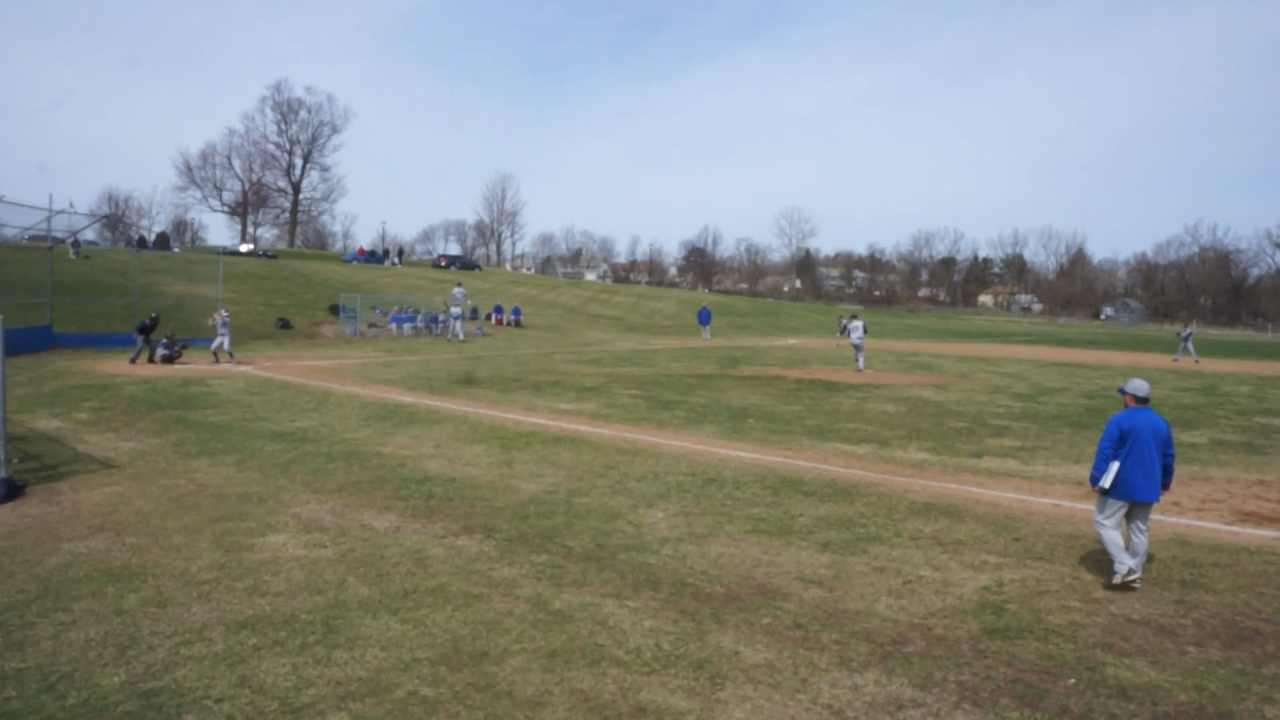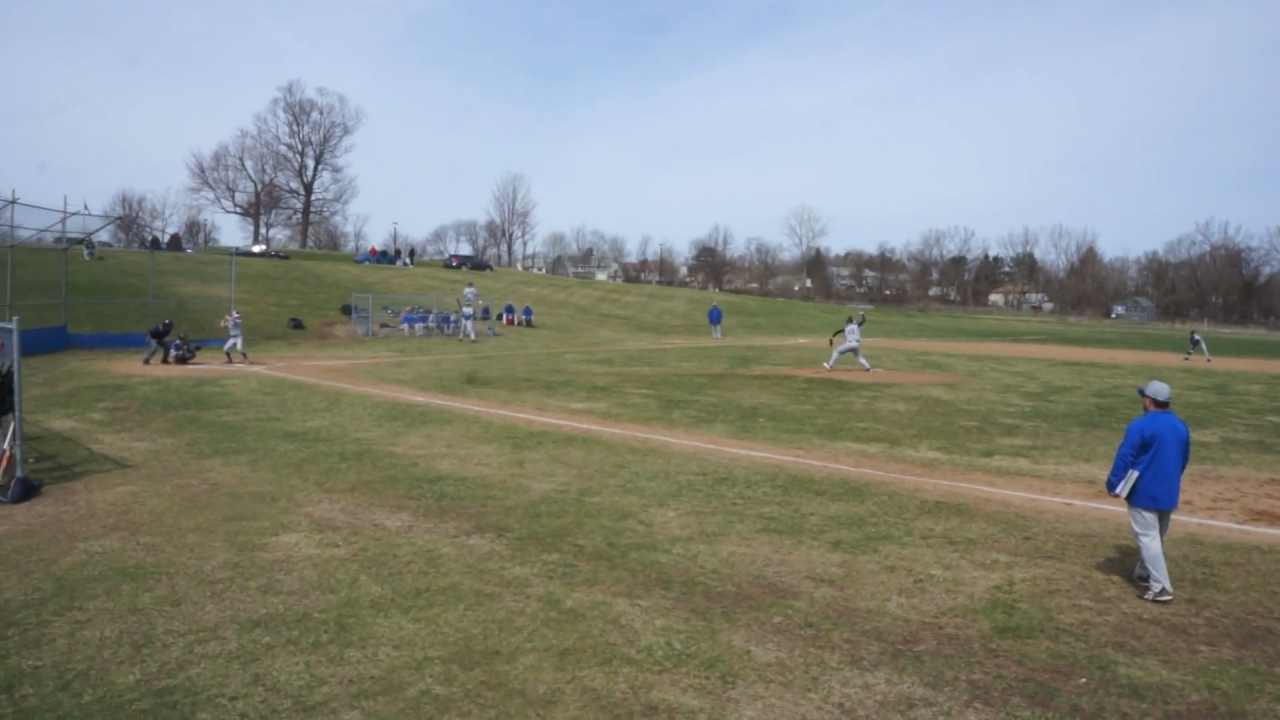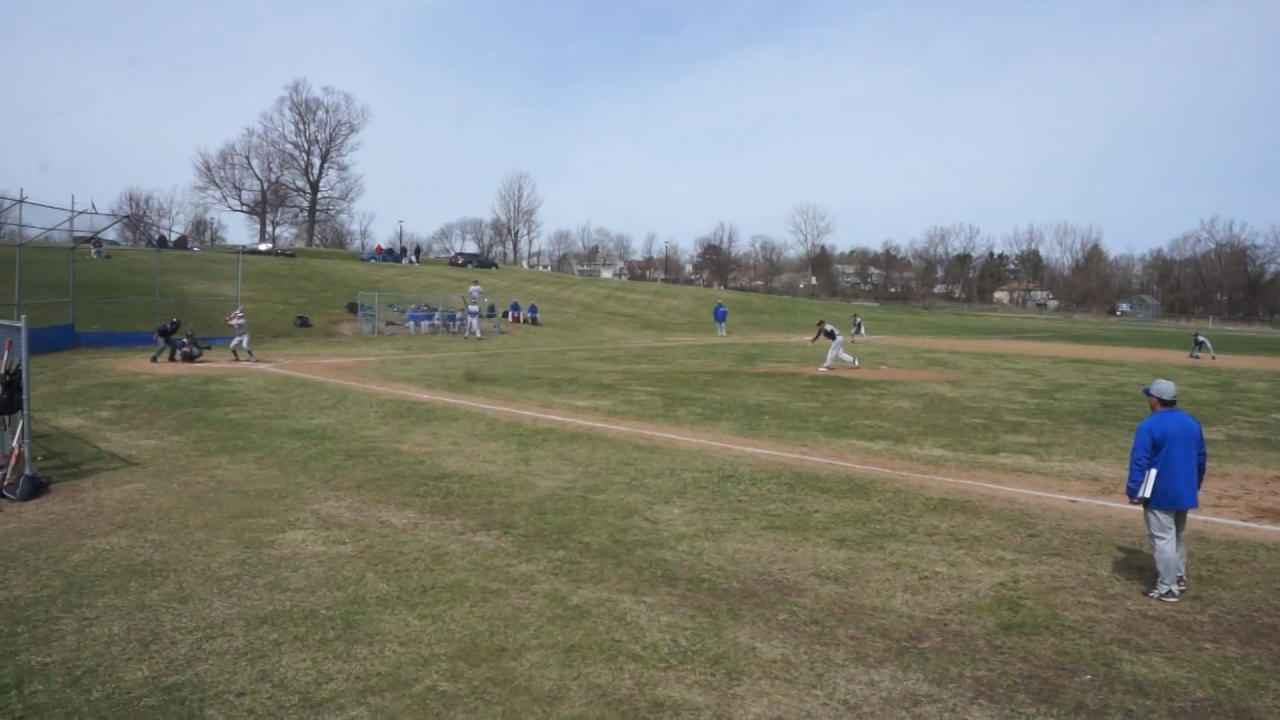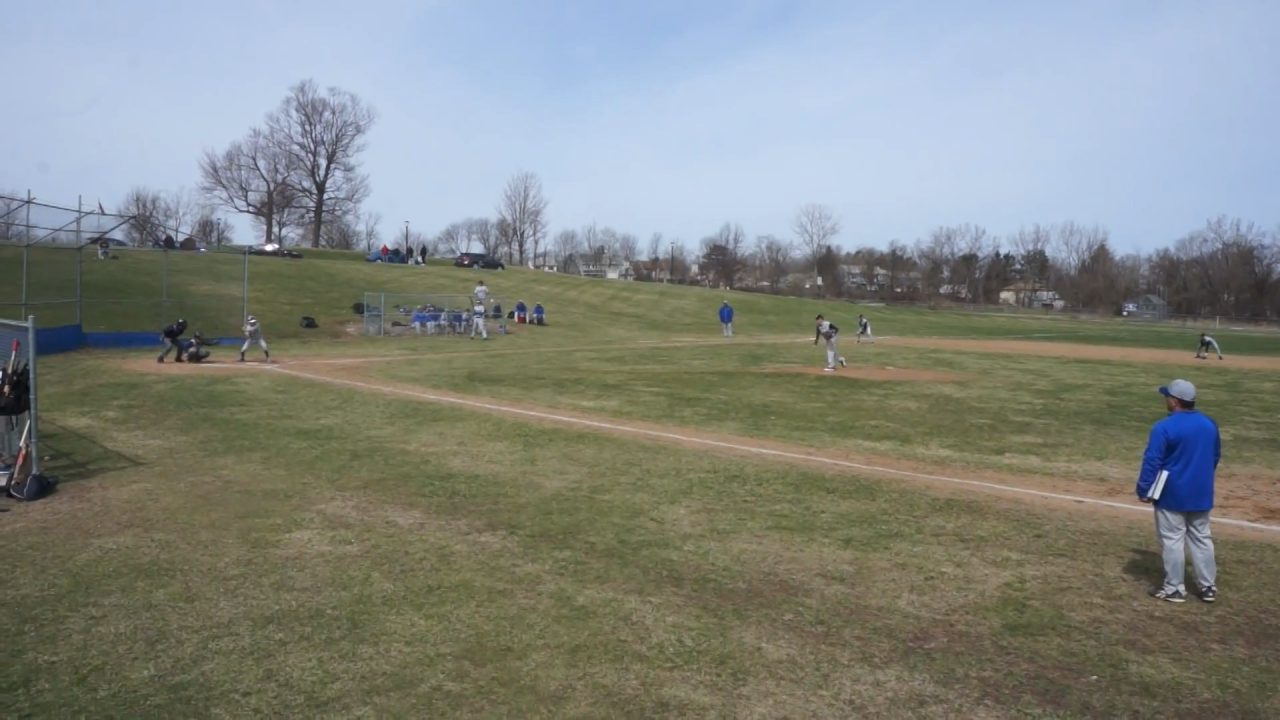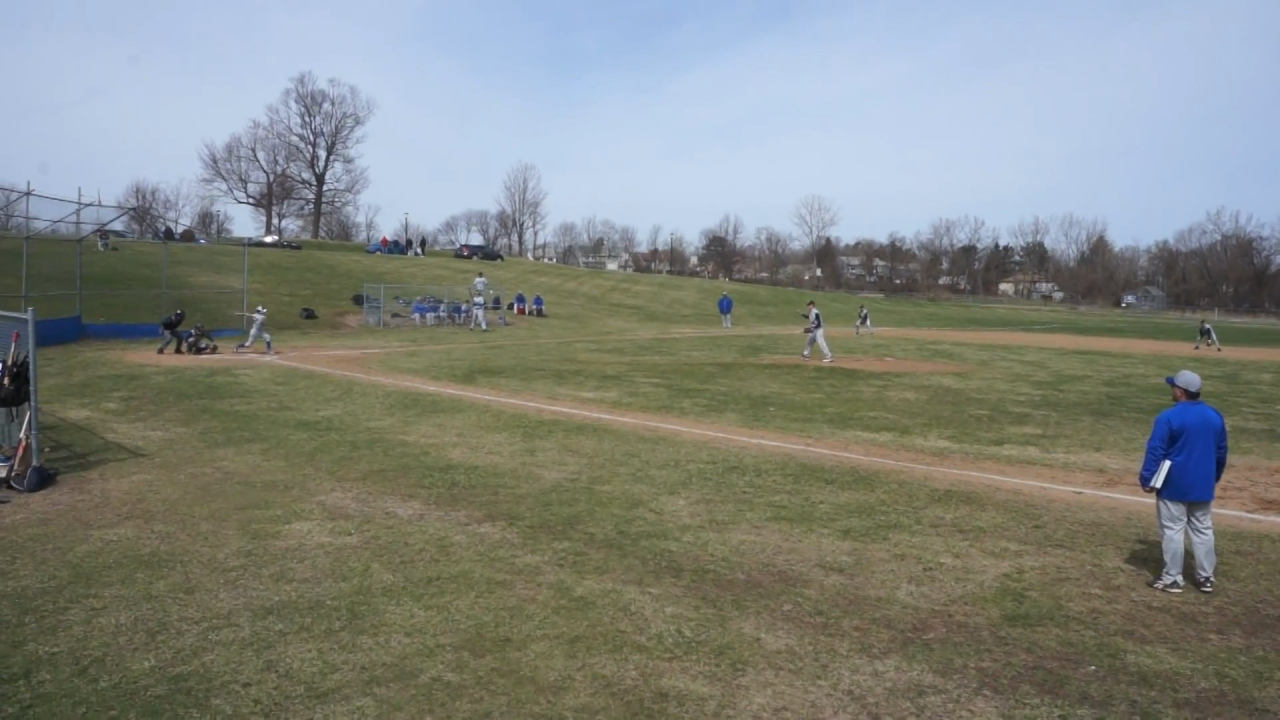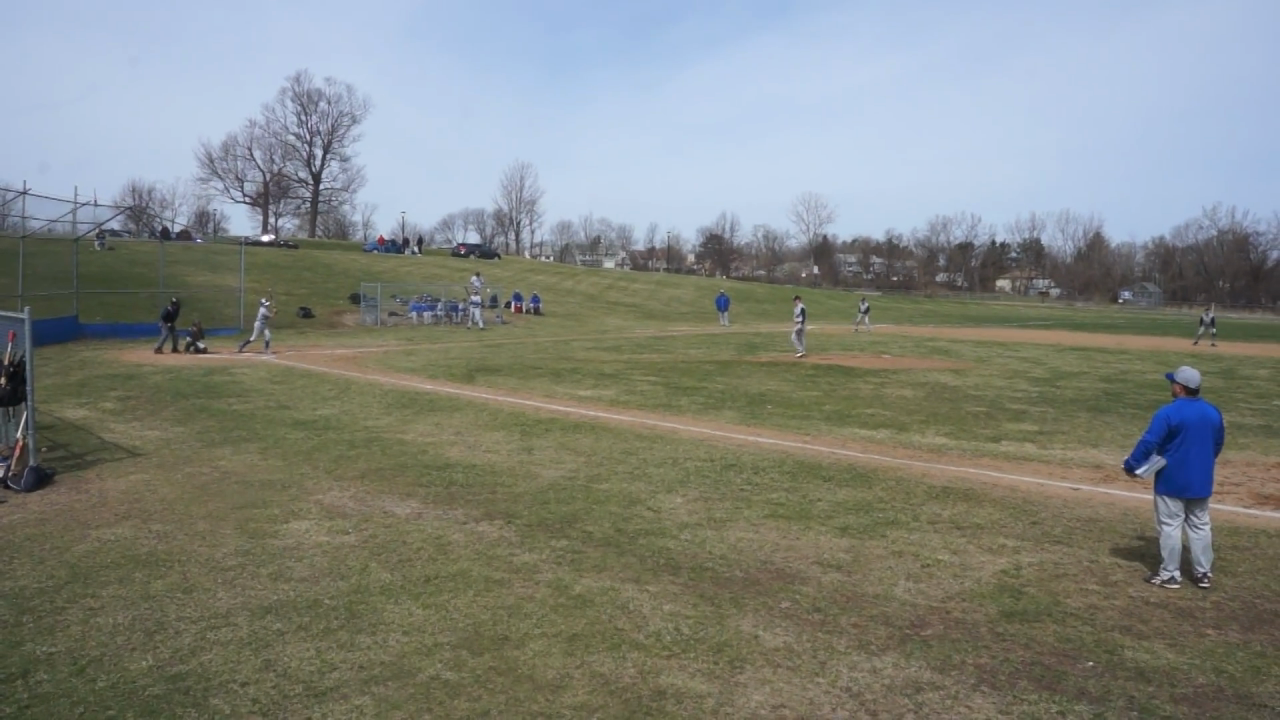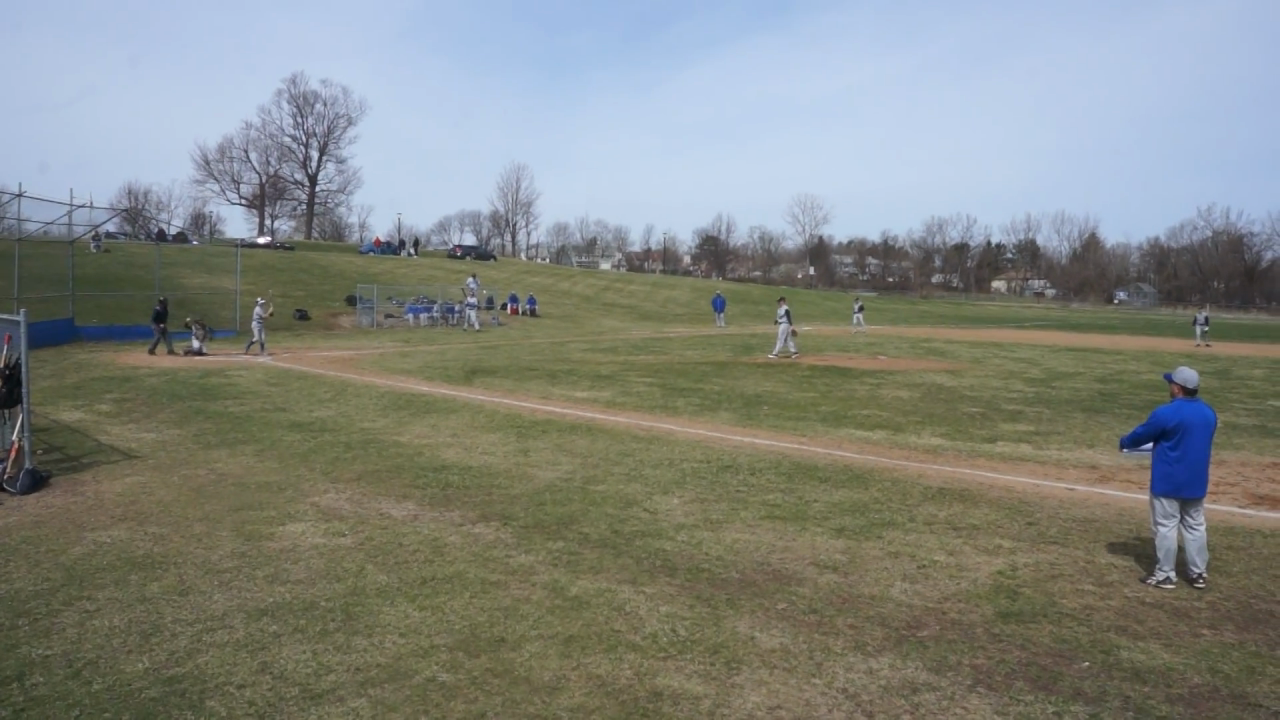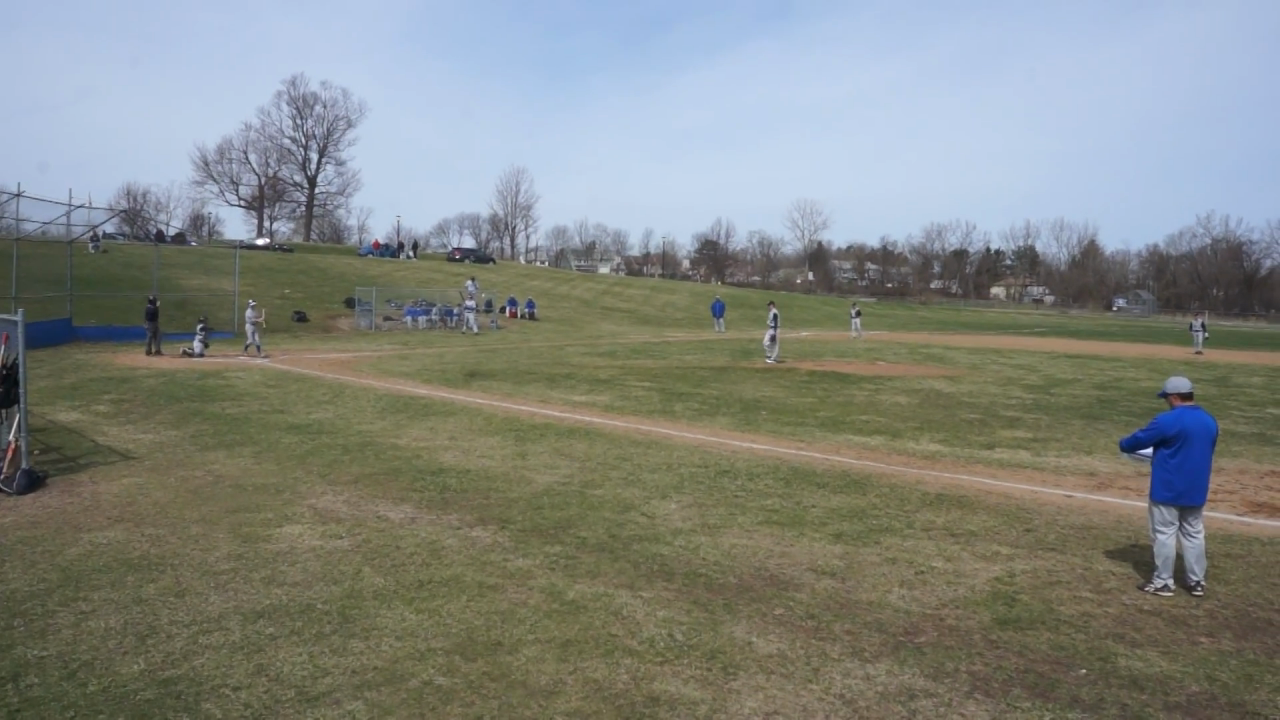
dt=0.4s
person 1, frame 1
left shoulder: (1119, 420)
right shoulder: (1161, 423)
left elbow: (1105, 451)
right elbow: (1169, 456)
left wrist: (1096, 480)
right wrist: (1165, 482)
left hip: (1120, 485)
right hip: (1148, 487)
left knee: (1105, 523)
right knee: (1139, 531)
left ankle: (1123, 568)
right ankle: (1133, 571)
person 1, frame 2
left shoulder: (1140, 425)
right shoulder: (1181, 427)
left elbow: (1124, 458)
right elbow: (1184, 459)
left wrist: (1113, 485)
left hip: (1143, 492)
right hip: (1169, 492)
left knee: (1147, 537)
right knee: (1155, 536)
left ankle: (1160, 587)
right ankle: (1144, 574)
person 1, frame 3
left shoulder: (1149, 426)
right shoulder: (1192, 423)
left elbow: (1139, 461)
right elbow: (1201, 457)
left wrist: (1134, 491)
right wrist: (1196, 483)
left hip: (1160, 493)
right hip: (1186, 492)
left knee: (1163, 539)
right knee: (1177, 535)
left ankle: (1167, 588)
right ankle: (1178, 577)
person 1, frame 4
left shoulder: (1165, 427)
right shoulder: (1210, 425)
left elbow: (1152, 461)
right elbow: (1215, 457)
left wrist: (1144, 489)
left hip: (1172, 495)
right hip: (1201, 494)
left knee: (1172, 541)
right knee: (1202, 539)
left ankle: (1174, 588)
right ankle: (1208, 587)
person 1, frame 5
left shoulder: (1169, 417)
right shoulder: (1215, 417)
left elbow: (1155, 451)
right elbow: (1222, 451)
left wrist: (1146, 479)
right wrist: (1215, 476)
left hip: (1174, 486)
right hip: (1203, 486)
left knee: (1172, 531)
right knee: (1203, 530)
left ankle: (1172, 579)
right ankle: (1206, 578)
person 1, frame 6
left shoulder: (1168, 413)
right shoulder: (1213, 413)
left elbow: (1149, 443)
right elbow: (1218, 444)
left wrist: (1131, 464)
left hip: (1171, 481)
right hip: (1201, 482)
left knee: (1170, 527)
right knee: (1200, 526)
left ankle: (1170, 574)
right ankle: (1203, 573)
person 1, frame 7
left shoulder: (1166, 413)
right shoulder: (1209, 413)
left elbow: (1142, 435)
left wrist: (1124, 443)
left hip: (1168, 482)
right hip: (1196, 482)
left knee: (1165, 527)
right knee: (1195, 526)
left ankle: (1165, 575)
right ankle: (1199, 574)
person 1, frame 8
left shoulder: (1167, 420)
right shoulder: (1210, 421)
left elbow: (1139, 440)
left wrist: (1123, 444)
left hip: (1167, 489)
right hip: (1196, 489)
left knee: (1164, 535)
right knee: (1194, 534)
left ankle: (1163, 582)
right ankle: (1197, 581)
